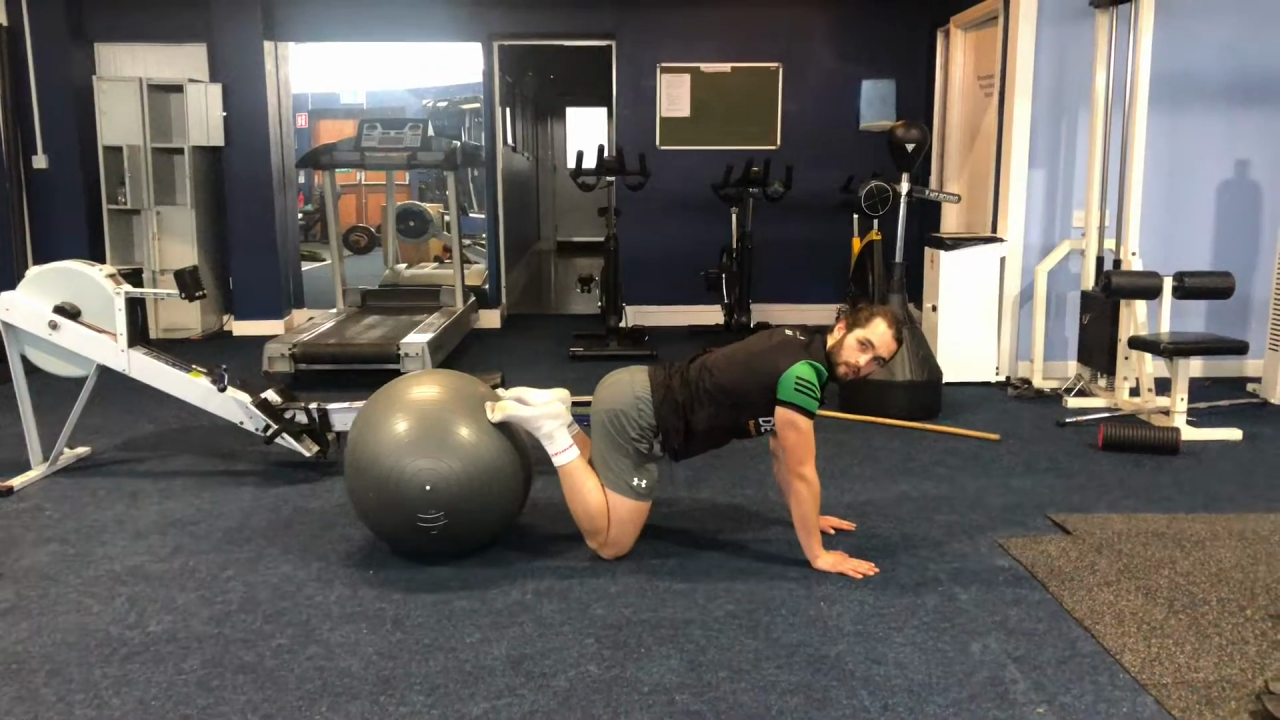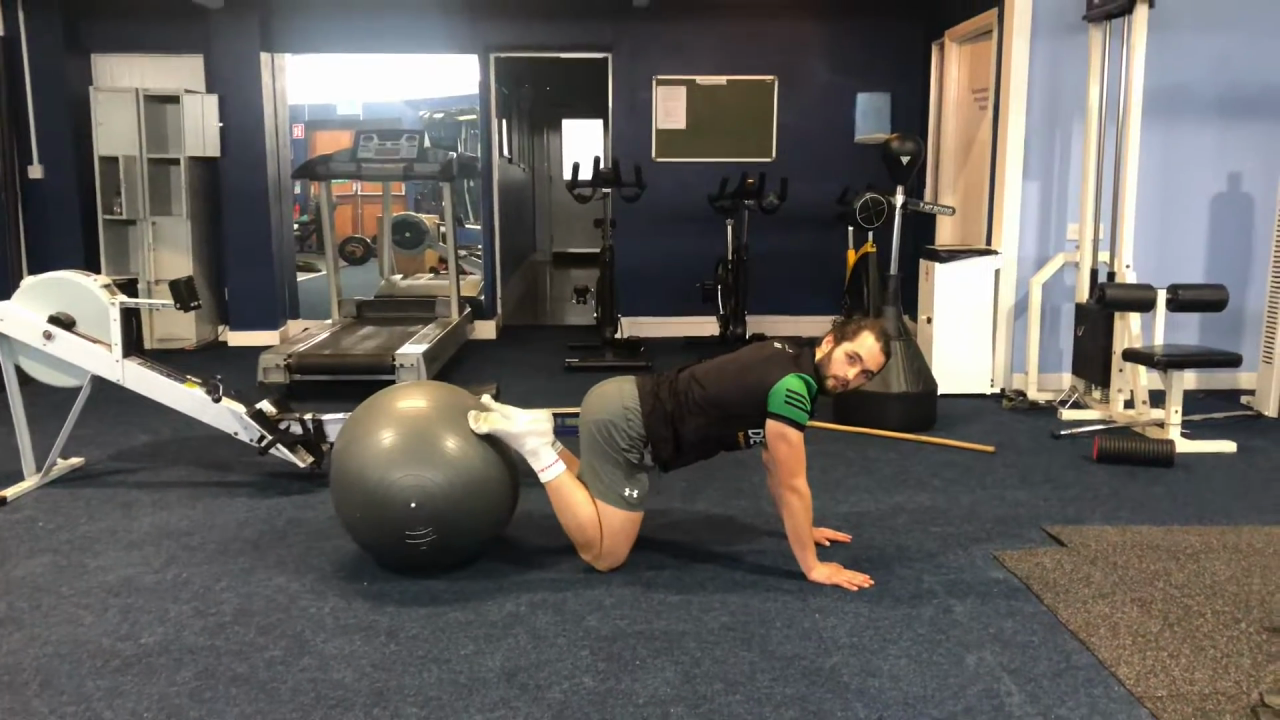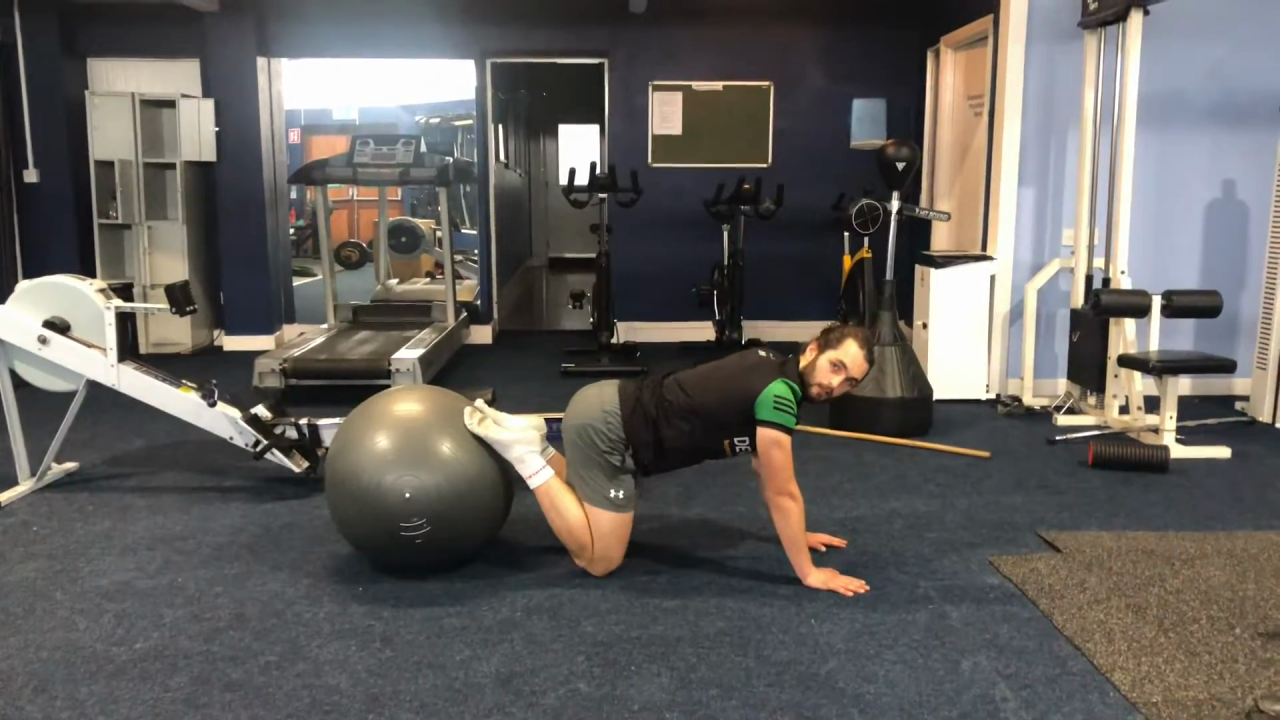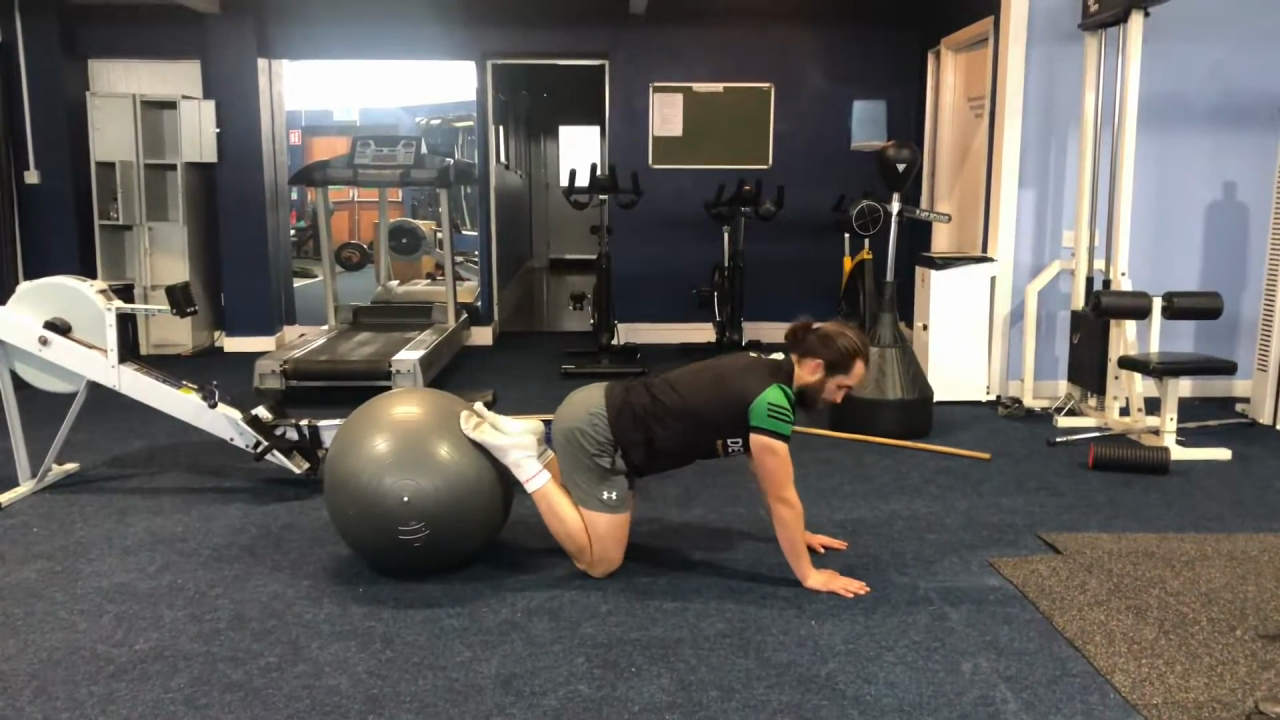
dt=0.5s
person 1, frame 1
left shoulder: (800, 346)
right shoulder: (803, 374)
left elbow: (781, 451)
right elbow: (801, 473)
left wrist: (808, 517)
right wrist: (817, 555)
left hip: (637, 392)
right hip: (637, 412)
left knee: (608, 499)
right knee: (610, 542)
left ankle: (552, 412)
right ankle: (550, 427)
person 1, frame 2
left shoulder: (790, 359)
right shoulder: (793, 387)
left elbow: (773, 463)
right elbow: (792, 485)
left wrist: (802, 529)
right wrist: (813, 567)
left hip: (624, 400)
right hip: (625, 422)
left knee: (601, 512)
right knee: (604, 554)
left ankle: (537, 432)
right ankle: (535, 443)
person 1, frame 3
left shoulder: (775, 369)
right shoulder: (779, 394)
left elbow: (765, 470)
right elbow: (782, 493)
left wrist: (797, 534)
right wrist: (808, 572)
left hip: (608, 406)
right hip: (606, 427)
left knee: (599, 517)
right knee: (600, 558)
left ankle: (526, 437)
right ankle: (522, 450)
person 1, frame 4
left shoulder: (770, 369)
right shoulder: (772, 398)
left elbow: (765, 468)
right elbow: (781, 497)
left wrist: (798, 532)
right wrist: (808, 575)
left hip: (598, 410)
right hip: (596, 431)
left knee: (610, 520)
right knee: (601, 561)
left ankle: (529, 441)
right ankle: (519, 454)
